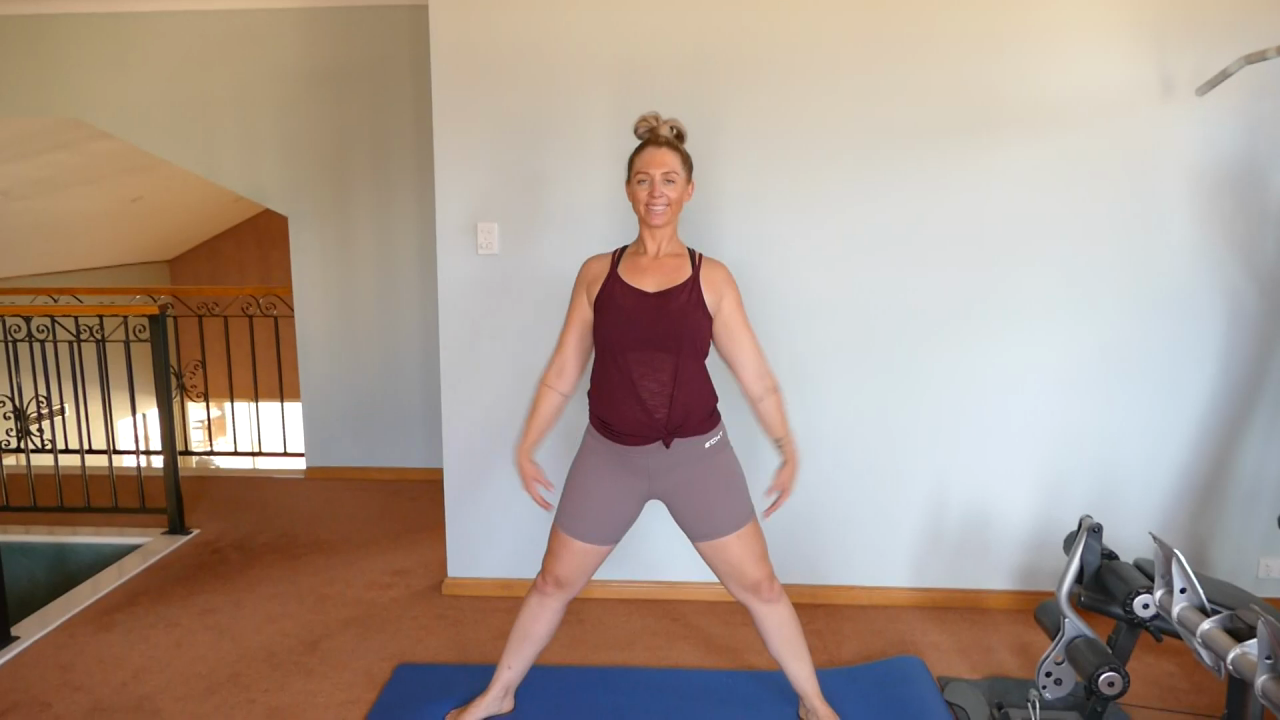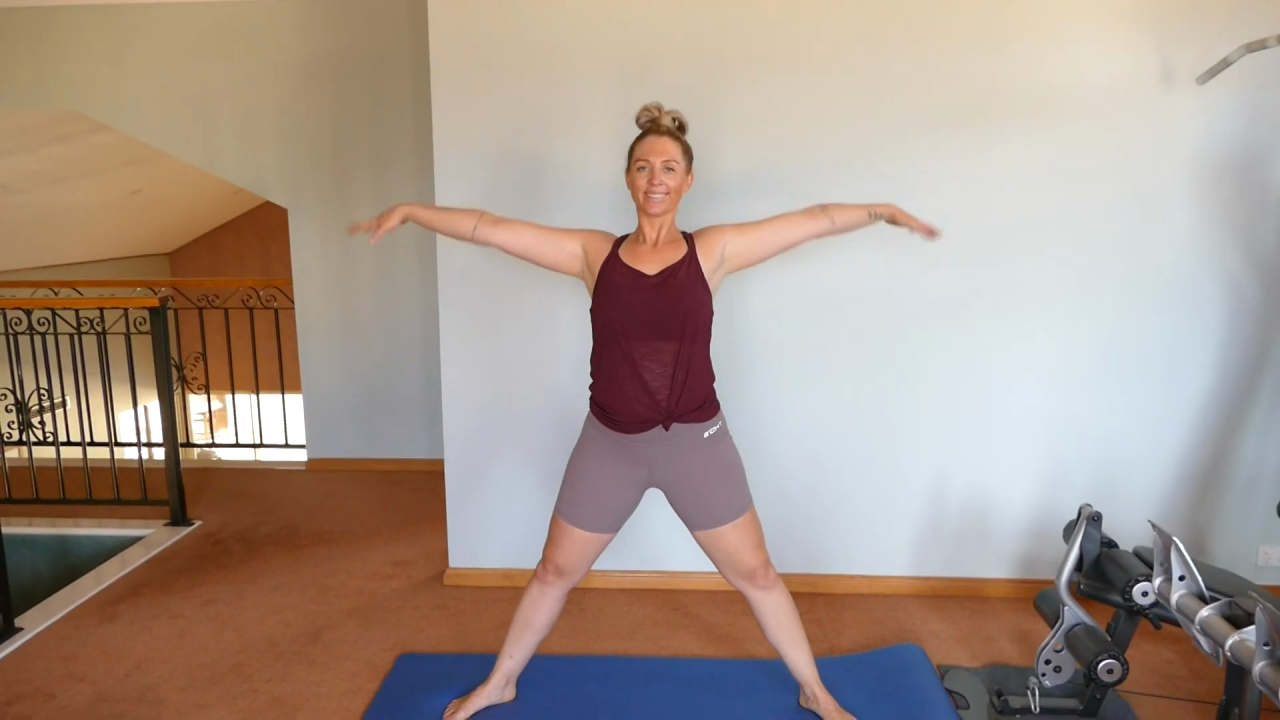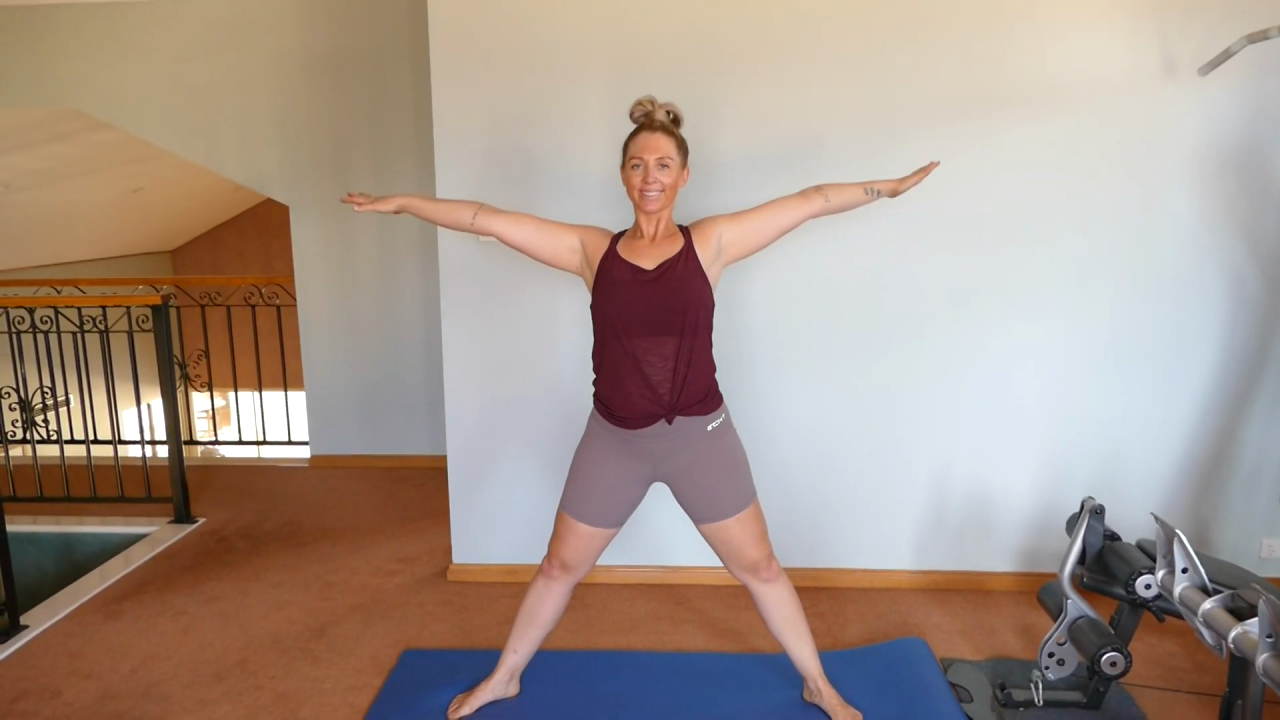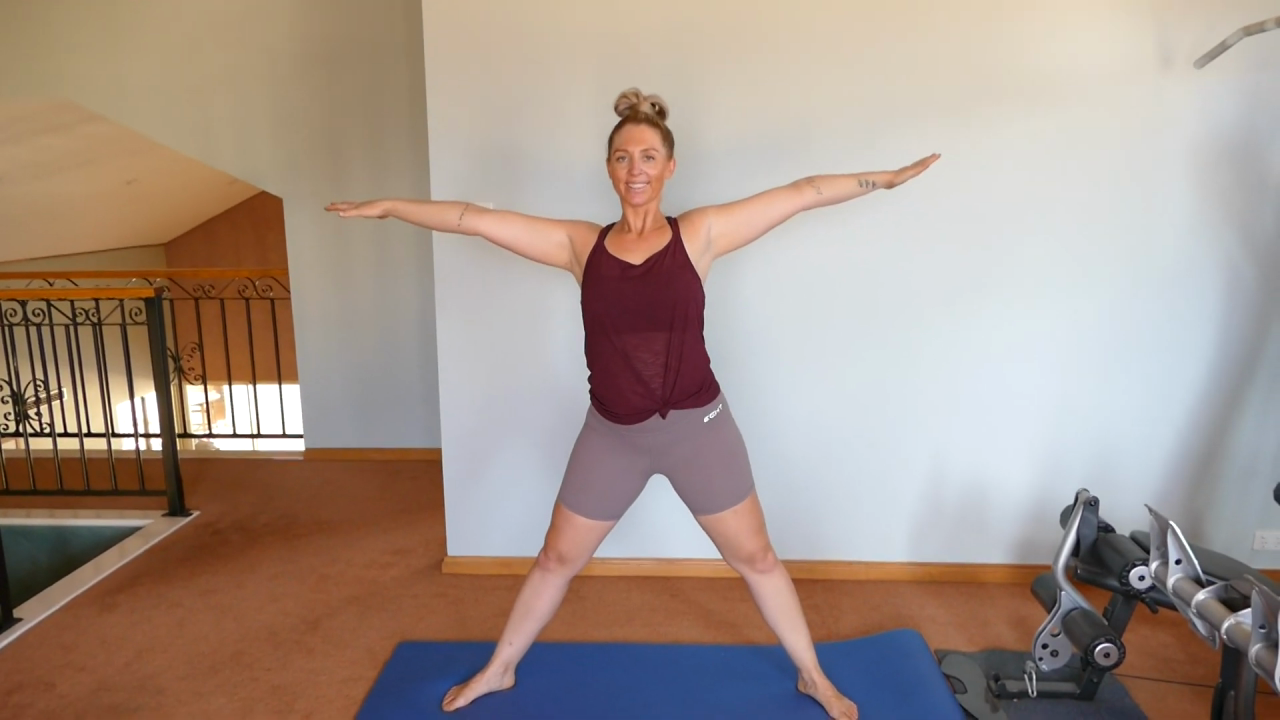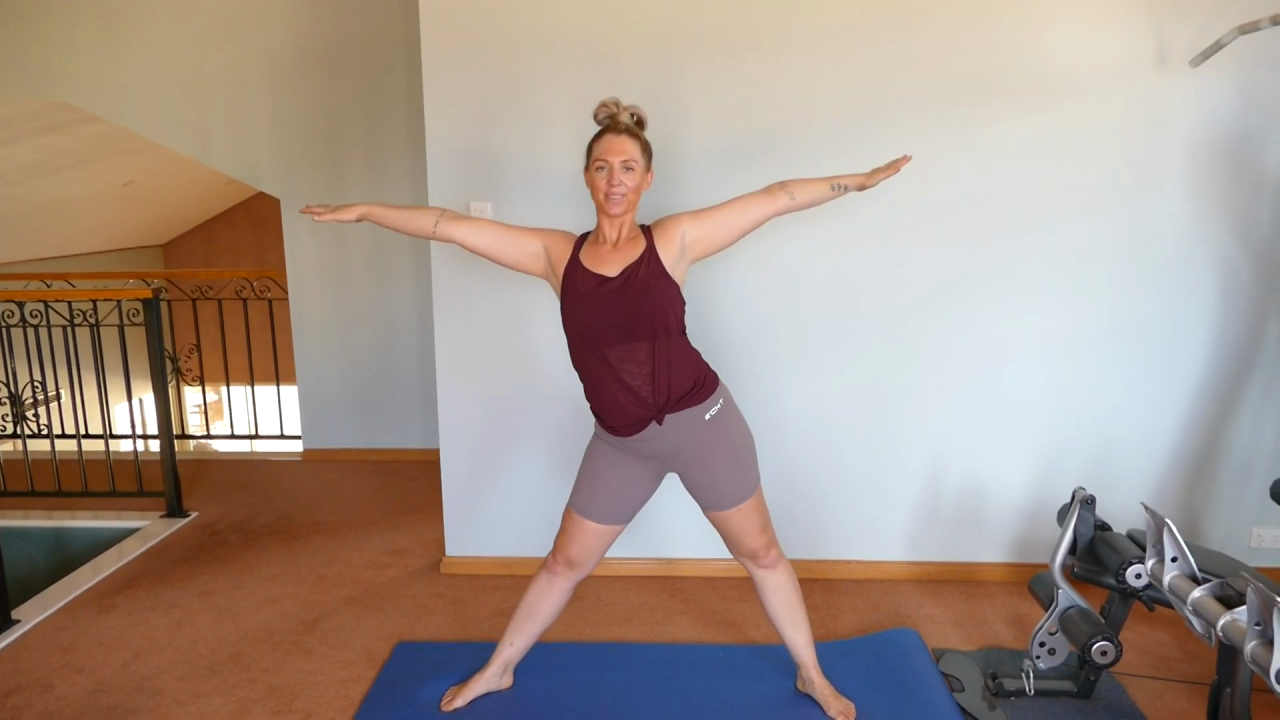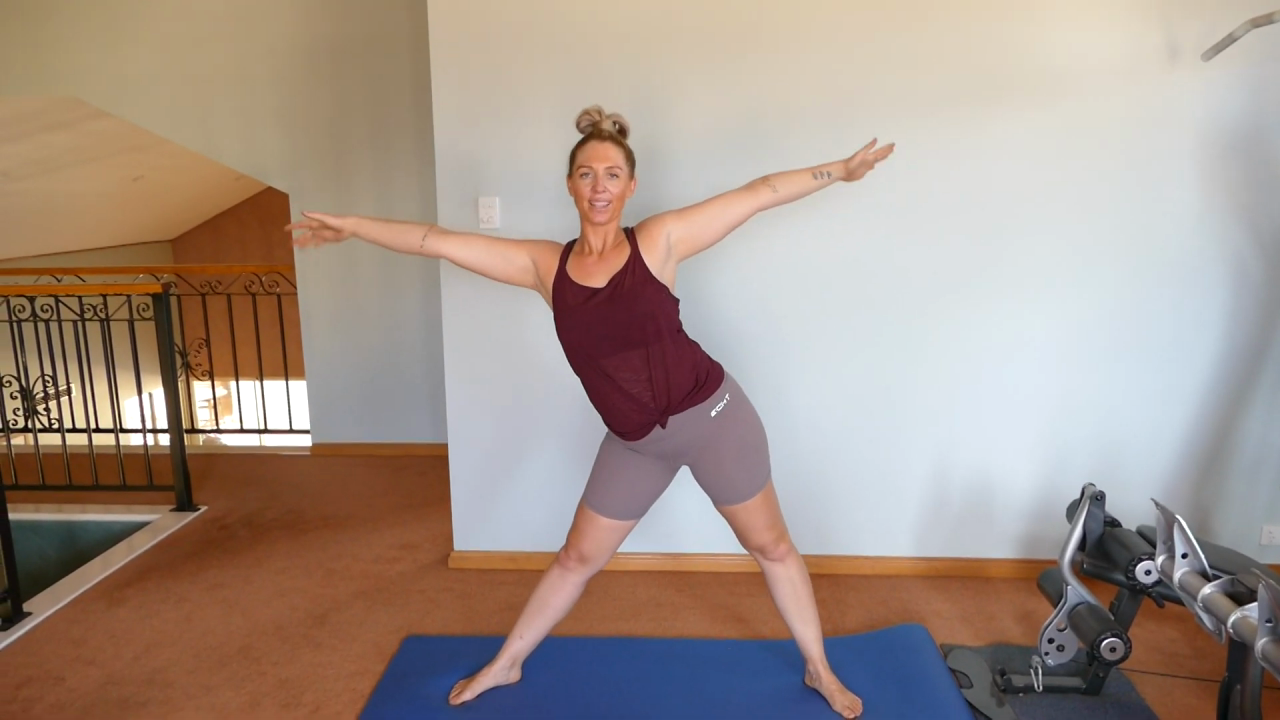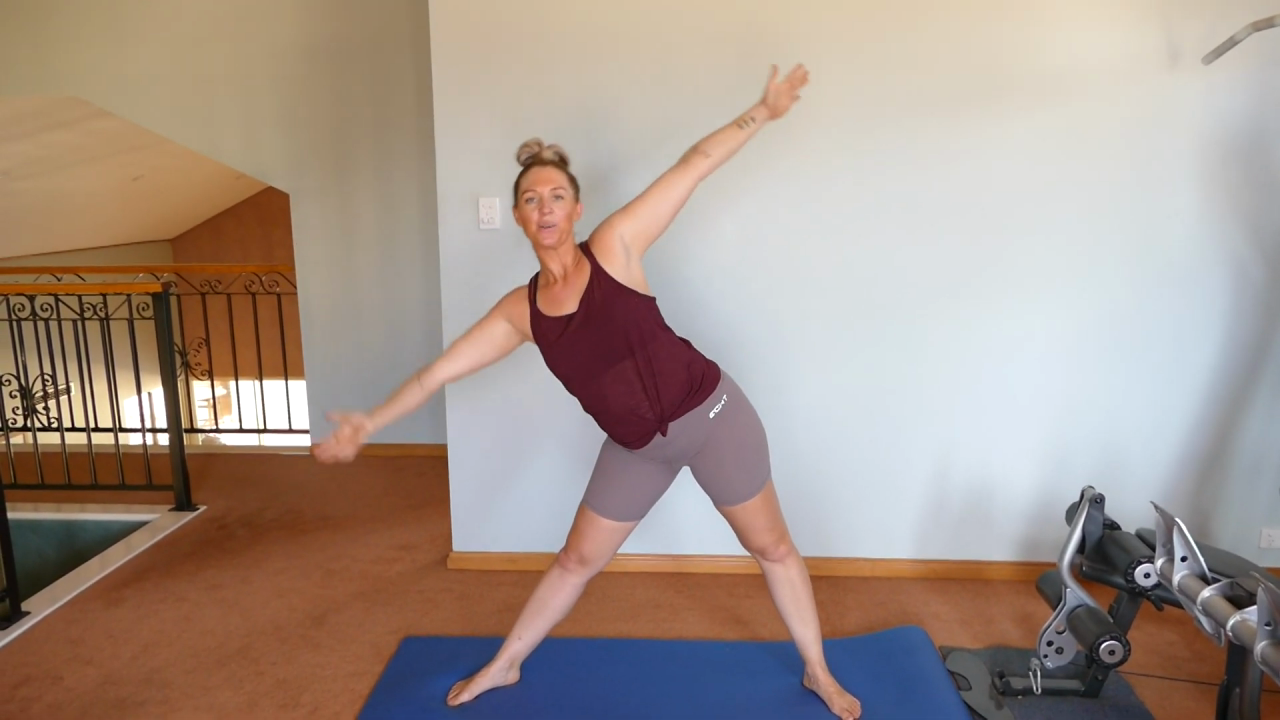
dt=0.5s
person 1, frame 1
left shoulder: (713, 277)
right shoulder: (596, 274)
left elbow: (753, 372)
right elbow: (563, 371)
left wrist: (787, 450)
right wrist: (526, 447)
left hip: (697, 455)
right hip: (609, 456)
left knee: (760, 586)
right knee: (554, 582)
person 1, frame 2
left shoulder: (712, 251)
right shoulder: (593, 253)
left elbow: (813, 221)
right elbow: (490, 229)
left wrist: (885, 211)
right wrist: (406, 211)
left hip: (695, 442)
right hip: (609, 444)
left knee: (756, 574)
right knee: (555, 572)
person 1, frame 3
left shoulder: (710, 242)
right shoulder: (592, 249)
left elbow: (810, 202)
right elbow: (488, 219)
left wrist: (887, 187)
right wrist: (401, 202)
left hip: (700, 436)
right hip: (613, 439)
left knee: (759, 567)
right knee: (560, 567)
person 1, frame 4
left shoulder: (698, 234)
right shoulder: (580, 244)
left elbow: (800, 194)
right elbow: (474, 218)
left wrist: (883, 177)
right wrist: (386, 207)
left hip: (697, 427)
right hip: (611, 434)
left knee: (755, 557)
right knee: (557, 558)
right ankle: (499, 669)
person 1, frame 5
left shoulder: (673, 240)
right shoulder: (557, 254)
left elbow: (775, 199)
right elbow: (451, 226)
left wrist: (858, 180)
right wrist: (363, 211)
left hip: (701, 423)
right hip: (620, 442)
left knee: (760, 552)
right knee: (565, 561)
right ankle: (498, 670)
person 1, frame 6
left shoulder: (657, 241)
right shoulder: (546, 266)
left elbow: (757, 194)
right elbow: (440, 241)
left wrist: (837, 169)
right wrist: (350, 225)
left hip: (711, 416)
right hip: (634, 442)
left knee: (771, 545)
right knee: (577, 558)
left ankle: (820, 670)
right ankle: (504, 665)
person 1, frame 7
left shoulder: (613, 246)
right shoulder: (520, 310)
left elbow: (690, 167)
right elbow: (440, 369)
left wrist: (760, 113)
right wrist: (371, 422)
left hip: (709, 415)
right hip: (637, 447)
left knee: (772, 547)
right knee: (578, 559)
right ankle: (504, 665)
